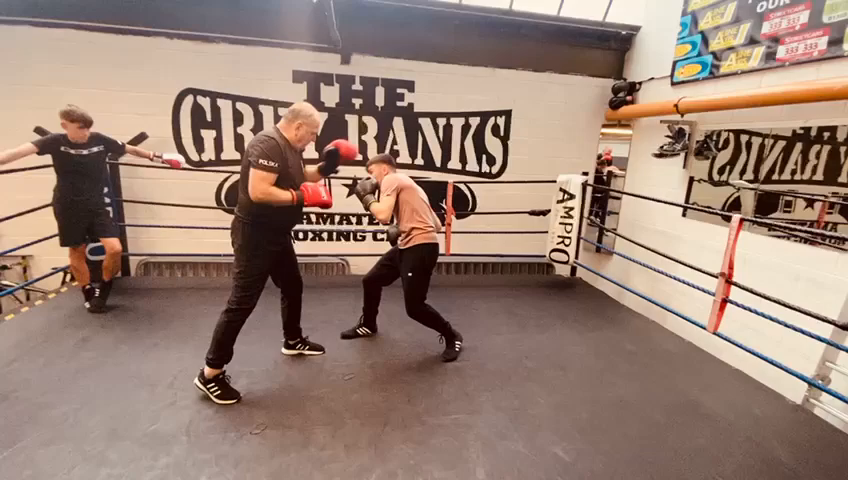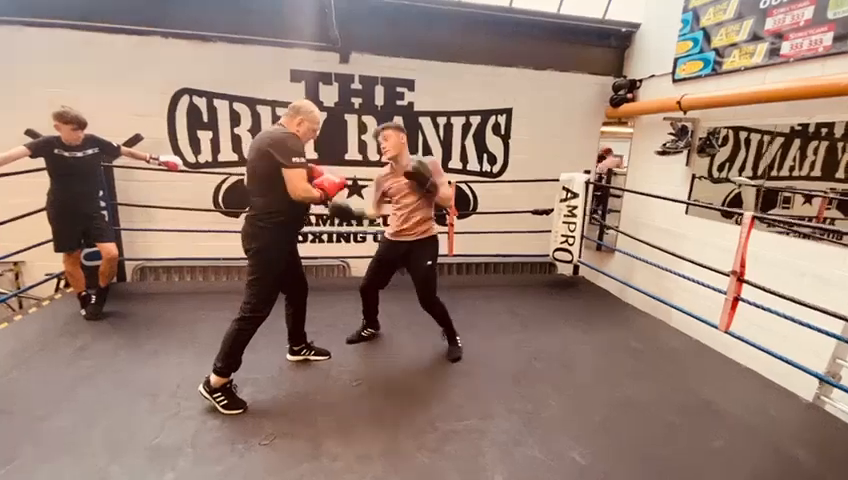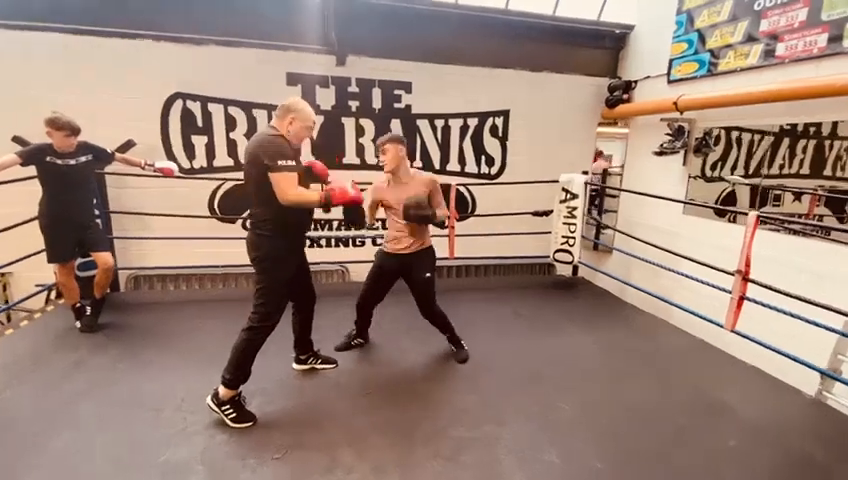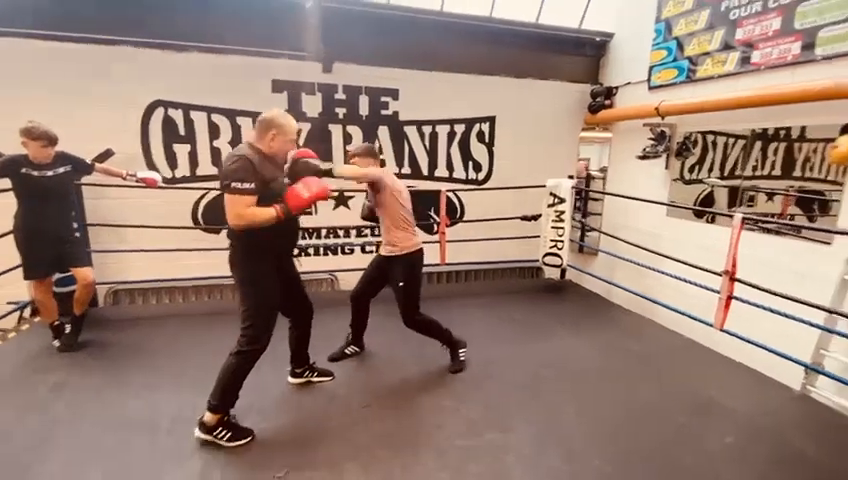
dt=0.2s
person 1, frame 1
left shoulder: (290, 148)
right shoulder: (268, 146)
left elbow: (301, 179)
right elbow: (258, 192)
left wrist: (328, 161)
right wrist: (302, 197)
left hip: (278, 234)
right hip: (254, 234)
left knee: (293, 286)
right knee: (242, 302)
left ankle: (293, 340)
person 1, frame 2
left shoulder: (270, 139)
right shoulder: (285, 139)
right elbow: (299, 191)
left wrist: (312, 180)
right wrist: (326, 189)
left hip: (276, 233)
right hip: (268, 236)
left knee: (297, 289)
right knee: (256, 307)
left ankle: (298, 346)
right ankle: (216, 381)
person 1, frame 3
left shoulder: (269, 142)
right shoulder: (274, 143)
right elbow: (288, 195)
left wrist: (308, 174)
right wrist: (333, 193)
left hip: (285, 241)
right hip: (272, 244)
left knee: (305, 298)
right knee: (264, 317)
left ankle: (305, 355)
right ankle: (225, 394)
person 1, frame 4
left shoulder: (261, 160)
right shoulder: (244, 163)
right elbow: (238, 218)
left wrist: (296, 186)
right wrist: (291, 204)
left hip: (275, 258)
right hip: (256, 263)
left knee: (301, 310)
right knee: (254, 339)
left ankle: (301, 368)
right ankle: (213, 419)
person 2, frame 1
left shoulder: (391, 181)
right shoulder: (401, 184)
left elbow: (383, 216)
right elbow: (435, 223)
left wrist: (365, 198)
right wrist: (397, 231)
left hip: (421, 247)
right hip: (405, 246)
left knee: (414, 307)
right knee: (371, 281)
left ankle: (452, 337)
right ankle: (368, 326)
person 2, frame 2
left shoulder: (428, 164)
right shoulder: (383, 176)
left elbow: (448, 199)
right elbow: (374, 211)
left wrist: (427, 183)
left hip: (423, 241)
right hip: (392, 241)
left knee: (427, 298)
right knee: (367, 287)
left ankle: (452, 336)
right ankle: (371, 326)
person 2, frame 3
left shoulder: (427, 180)
right shoulder: (380, 186)
left elbow: (443, 214)
right elbow: (368, 220)
left wrist: (430, 216)
left hip: (419, 253)
right hip: (390, 253)
left knee: (428, 307)
right knee: (365, 300)
left ankle: (454, 340)
right ankle: (360, 334)
person 2, frame 4
left shoulder: (380, 176)
right shoulder: (386, 181)
left elbow: (358, 173)
left wrist: (325, 168)
right wrist: (373, 210)
left hip: (405, 256)
right hip: (389, 253)
left knee: (410, 317)
right knee: (358, 297)
left ankle: (454, 345)
right ankle: (356, 342)
person 3, frame 1
left shoulder: (100, 140)
right shoulder: (55, 142)
left elbow: (132, 149)
right elbow: (22, 150)
left wrist: (160, 157)
left hip: (97, 206)
right hip: (68, 209)
left knee: (115, 249)
right knee: (77, 251)
left ankle: (103, 290)
person 3, frame 2
left shoulder: (94, 142)
right shoulder: (48, 145)
left elbow: (127, 151)
left wrist: (156, 159)
left hip: (92, 211)
right hip: (63, 213)
left knee: (111, 254)
right knee: (71, 257)
left ankle: (99, 296)
right ankle: (85, 300)
person 3, frame 3
left shoulder: (88, 149)
right shoulder: (39, 152)
left elbow: (120, 157)
left wrist: (153, 165)
left hip: (87, 220)
right hip: (56, 223)
left knee: (106, 264)
right knee: (65, 268)
left ankle: (94, 308)
right ankle: (80, 312)
person 3, frame 4
left shoulder: (65, 160)
left elbow: (100, 168)
left wrist: (135, 176)
left hip: (67, 234)
right hip: (32, 238)
left knee: (87, 280)
right knee: (42, 285)
left ankle: (74, 325)
right ankle: (58, 330)
